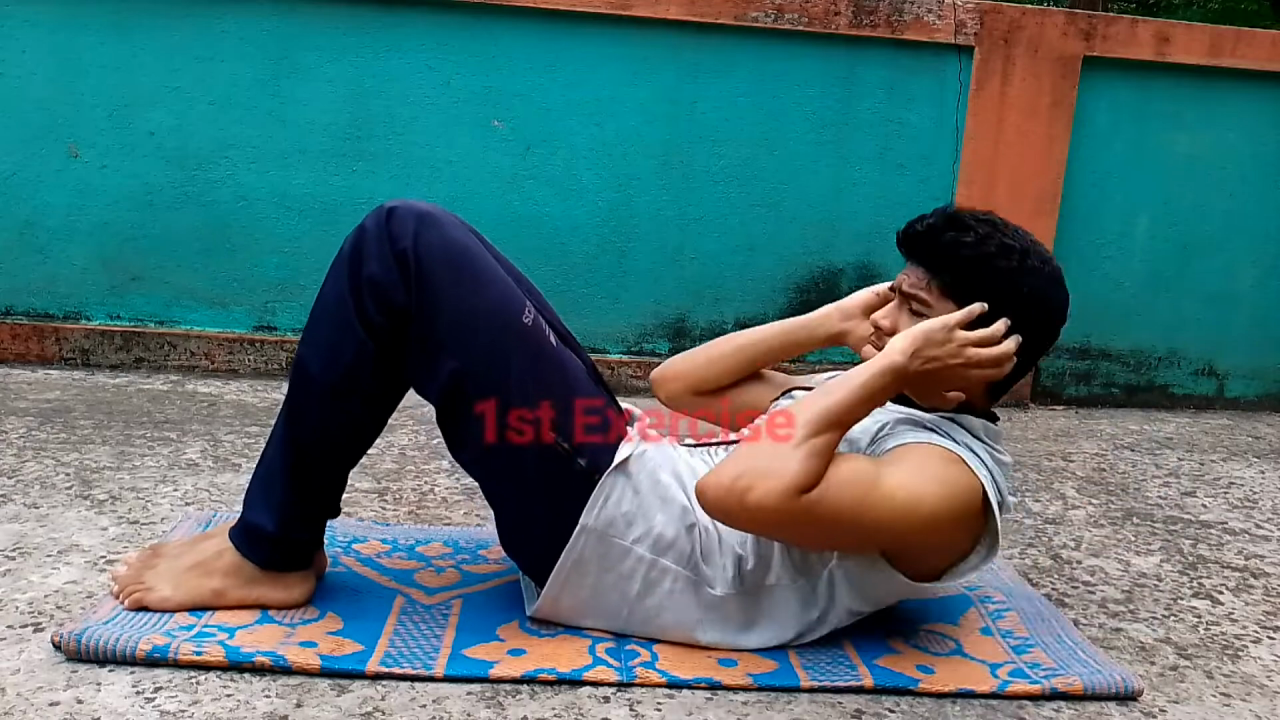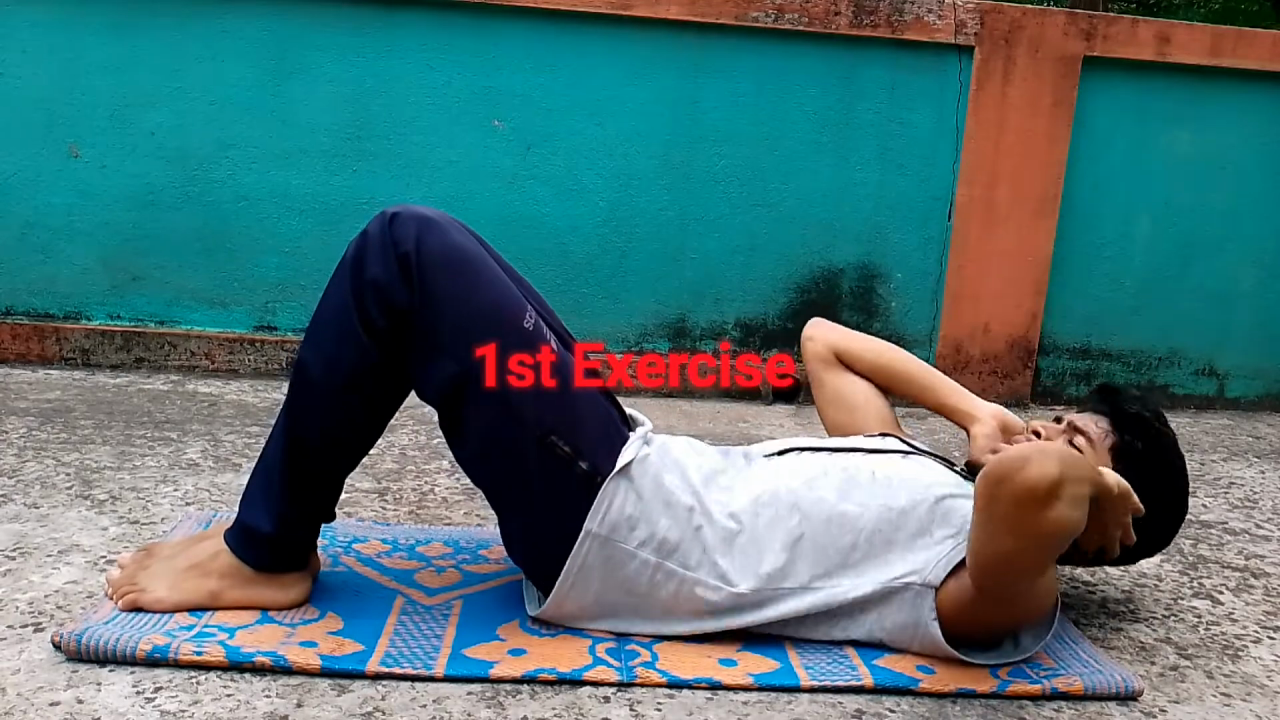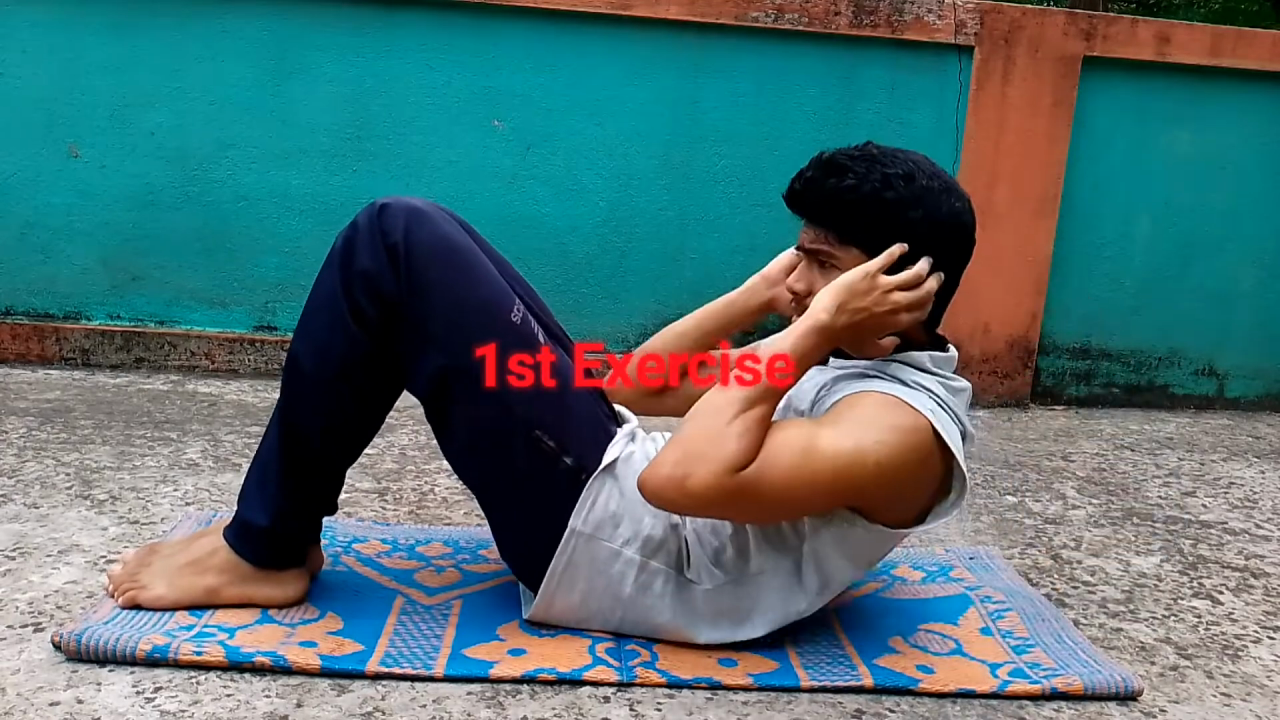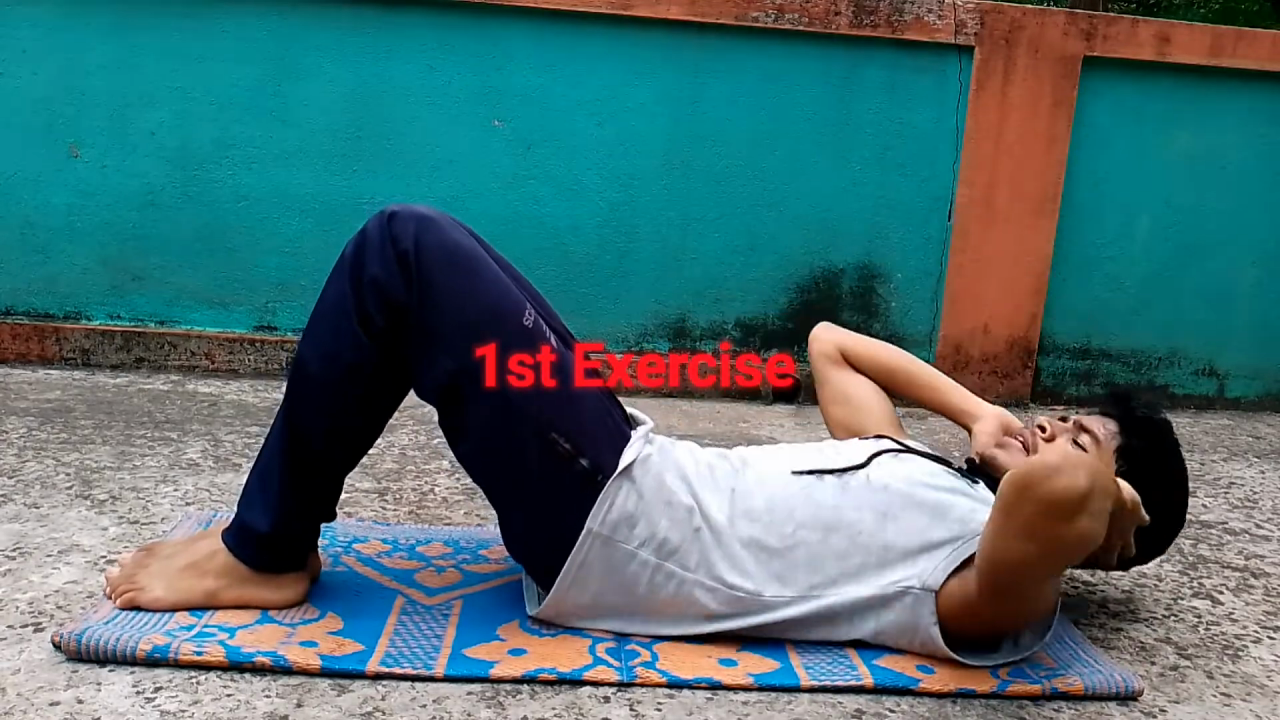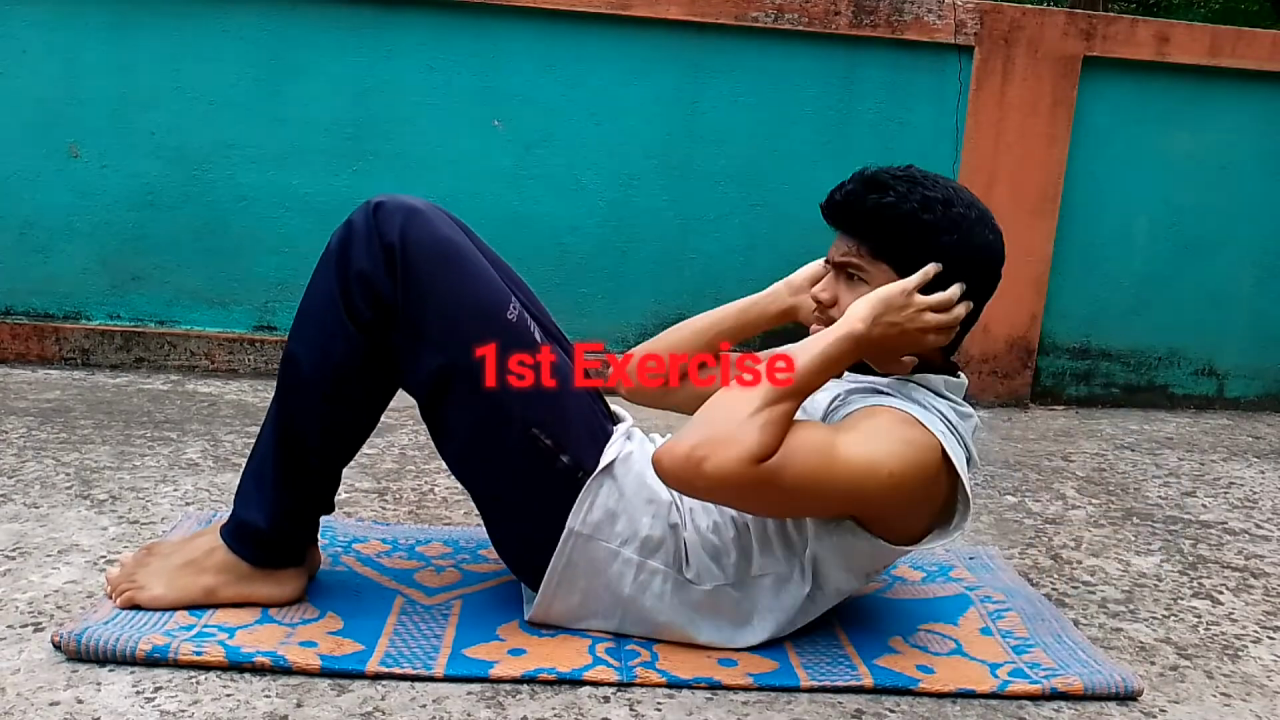
dt=1s
person 1, frame 1
left shoulder: (947, 488)
right shoulder: (877, 410)
left elbow: (739, 493)
right elbow: (676, 379)
left wrist: (885, 366)
right wrist: (830, 324)
left hip: (603, 535)
right hip: (624, 476)
left knee: (407, 245)
right knee: (416, 240)
left ankle: (270, 555)
right ankle: (286, 535)
person 1, frame 2
left shoulder: (1007, 590)
right shoulder: (920, 469)
left elbow: (1029, 482)
right elbow: (821, 340)
left wrist: (1081, 481)
right wrist: (968, 407)
left hip: (615, 528)
right hip: (642, 475)
left knee: (409, 252)
right knee: (413, 250)
left ankle: (265, 555)
right ankle: (276, 531)
person 1, frame 3
left shoulder: (902, 430)
right shoulder: (858, 371)
left elbow: (681, 479)
right elbow: (642, 385)
left wrist: (812, 327)
right wrist: (761, 293)
left hip: (599, 538)
right hip: (608, 486)
left knee: (397, 243)
right knee: (407, 243)
left ankle: (263, 553)
right ankle: (281, 533)
person 1, frame 4
left shoulder: (1005, 590)
right shoulder: (922, 467)
left elbow: (1048, 497)
right elbow: (826, 341)
left wrist: (1091, 483)
right wrist: (971, 408)
left hip: (614, 530)
right hip: (640, 479)
left knee: (407, 250)
right knee: (411, 247)
left ankle: (265, 555)
right ankle: (276, 533)
person 1, frame 5
left shoulder: (912, 452)
right shoulder: (858, 378)
left elbow: (695, 461)
right elbow: (646, 371)
left wrist: (842, 335)
right wrist: (787, 300)
left hip: (598, 539)
right hip: (610, 496)
left knee: (392, 242)
right knee: (399, 242)
left ankle: (260, 555)
right ankle: (275, 533)
